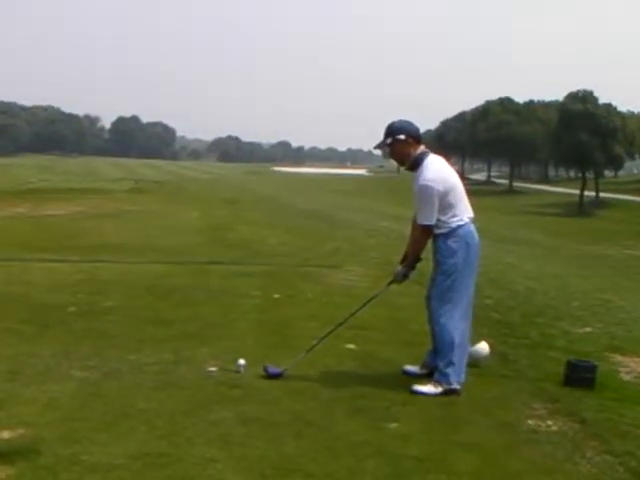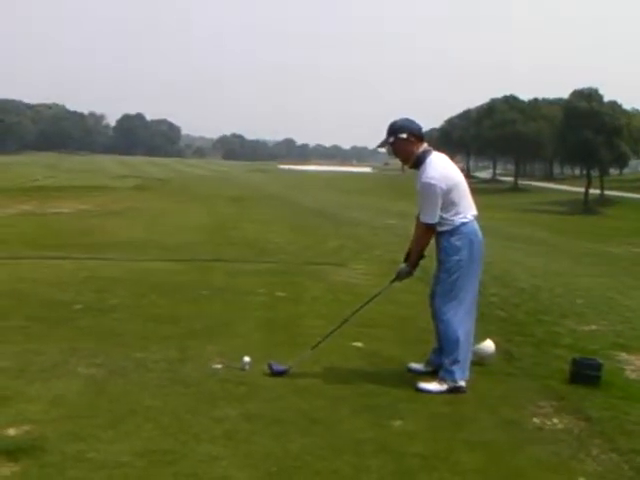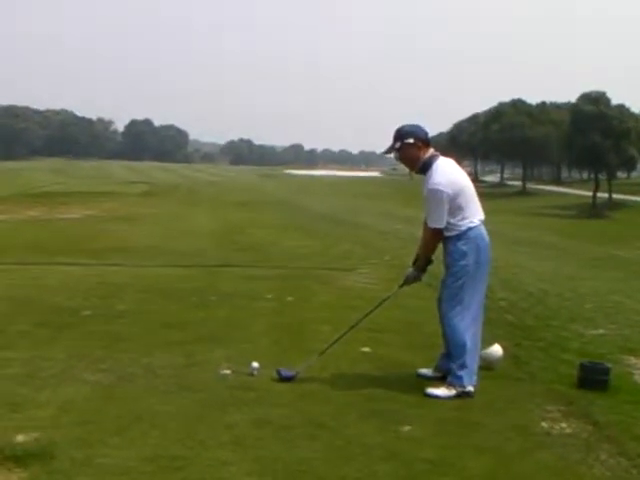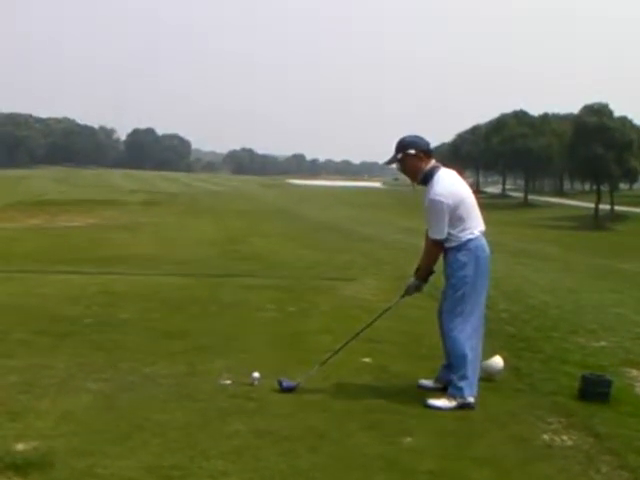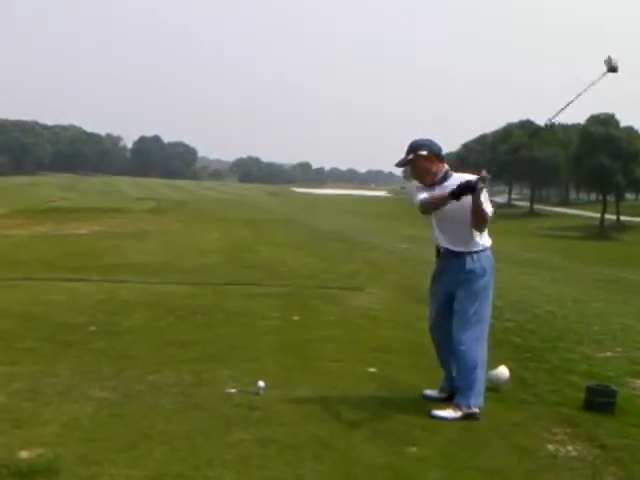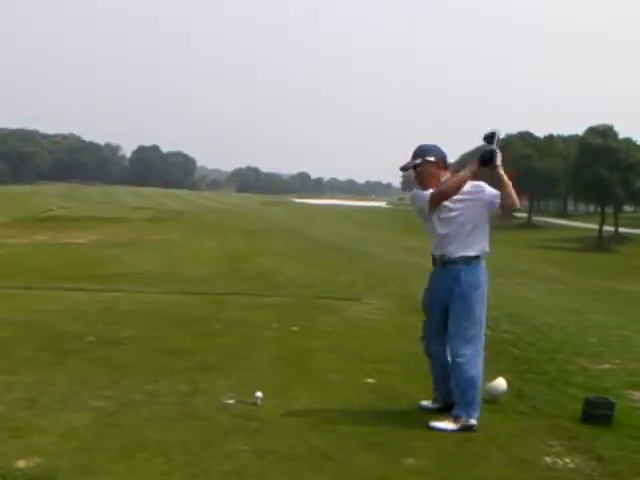
dt=0.5s
person 1, frame 1
left shoulder: (427, 179)
right shoulder: (430, 163)
left elbow: (424, 229)
right elbow: (420, 221)
left wrist: (407, 266)
right wrist: (406, 256)
left hip: (455, 241)
right hip: (452, 239)
left knee: (447, 308)
right knee: (437, 303)
left ankle: (448, 378)
right ankle: (435, 362)
person 1, frame 2
left shoulder: (430, 177)
right shoulder: (434, 160)
left elbow: (427, 227)
right elbow: (424, 219)
left wrist: (411, 263)
right wrist: (410, 253)
left hip: (459, 240)
right hip: (456, 237)
left knee: (451, 305)
right knee: (441, 301)
left ankle: (453, 376)
right ankle: (440, 360)
person 1, frame 3
left shoulder: (437, 182)
right shoulder: (442, 164)
left elbow: (435, 231)
right elbow: (431, 224)
left wrist: (419, 267)
right wrist: (419, 258)
left hip: (466, 244)
right hip: (464, 241)
left knee: (458, 310)
right knee: (449, 306)
left ankle: (462, 380)
right ankle: (449, 364)
person 1, frame 4
left shoulder: (438, 193)
right shoulder: (444, 176)
left elbow: (436, 243)
right elbow: (433, 234)
left wrist: (420, 277)
right wrist: (421, 271)
left hip: (466, 255)
right hip: (464, 253)
left knee: (460, 322)
right knee: (449, 318)
left ankle: (462, 392)
right ankle: (449, 375)
person 1, frame 5
left shoulder: (469, 181)
right shoulder: (422, 190)
left elbow: (481, 225)
right elbow: (428, 206)
left wrist: (476, 196)
right wrist: (454, 194)
left hip: (474, 264)
right hip: (446, 262)
left knee: (467, 334)
right knee: (440, 328)
left ankle: (468, 402)
right ankle: (453, 384)
person 1, frame 6
left shoulder: (476, 190)
right shoulder: (419, 196)
left elbow: (511, 205)
right elbow: (443, 193)
left wrist: (497, 169)
right wrist: (476, 166)
left hip: (468, 273)
right hip: (441, 271)
left knee: (465, 344)
right knee: (435, 339)
left ankle: (466, 414)
right ankle: (446, 397)
